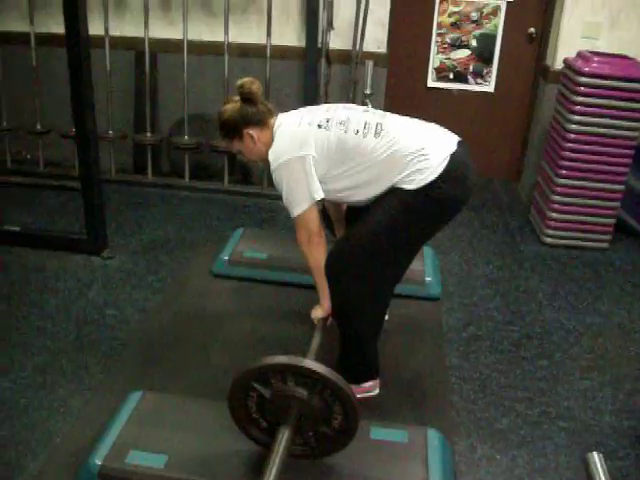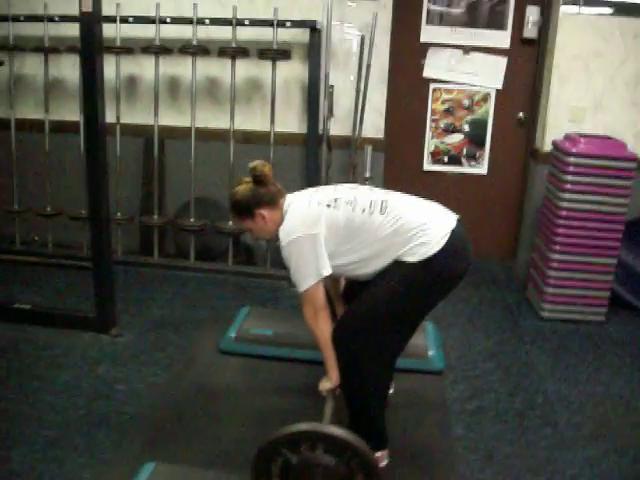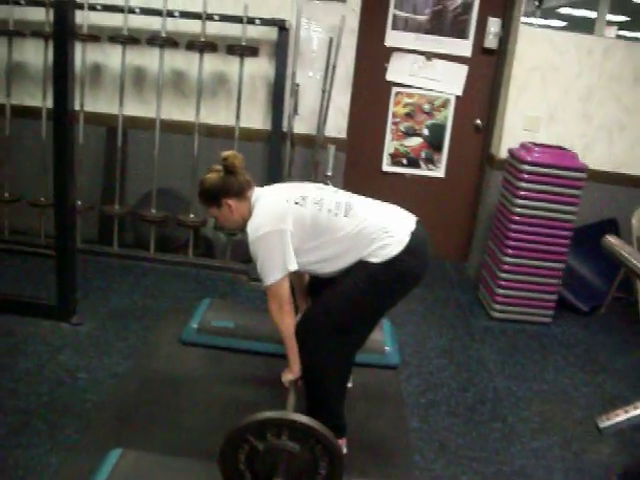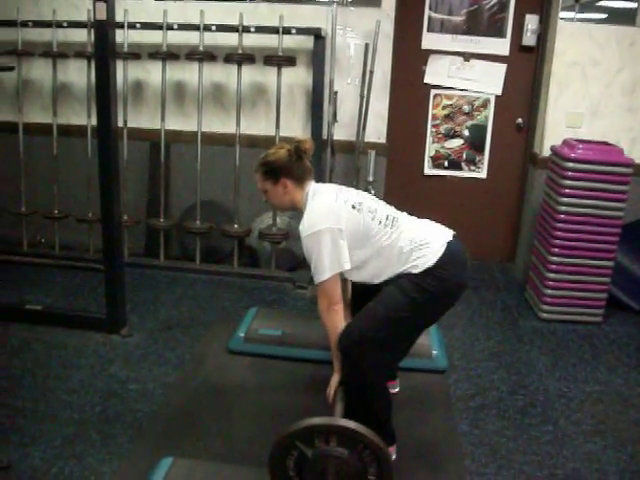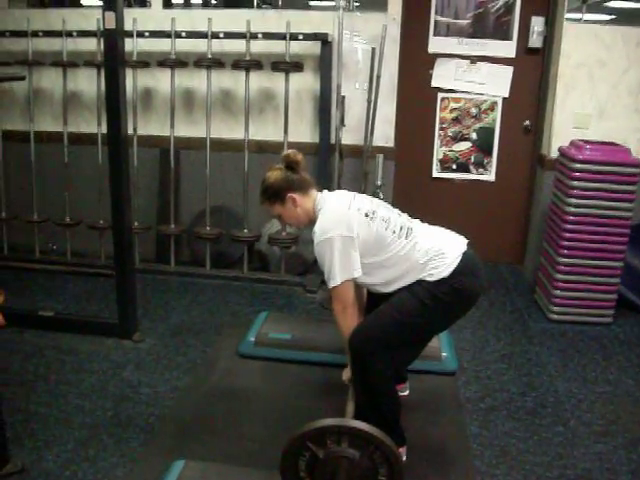
dt=1s
person 1, frame 1
left shoulder: (286, 153)
right shoulder: (299, 124)
left elbow: (310, 236)
right elbow: (334, 181)
left wrist: (325, 301)
right wrist: (343, 237)
left hip: (435, 181)
right hip: (444, 153)
left knee: (347, 265)
right knee: (359, 231)
left ankle: (360, 376)
right ankle: (368, 306)
person 1, frame 2
left shoulder: (296, 232)
right shoulder: (304, 205)
left elbow: (315, 310)
right elbow: (332, 264)
left wrist: (333, 373)
right wrist: (342, 310)
left hip: (435, 254)
right hip: (442, 231)
left knee: (353, 337)
right knee: (358, 302)
left ankle: (370, 445)
right ankle: (375, 380)
person 1, frame 3
left shoulder: (263, 226)
right shoulder: (273, 199)
left elbow: (280, 304)
right elbow: (297, 262)
left wrist: (294, 365)
right wrist: (304, 308)
left hip: (396, 256)
right hip: (400, 231)
left knee: (316, 332)
right knee: (321, 294)
left ankle: (329, 434)
right ankle: (334, 371)
person 1, frame 4
left shoulder: (316, 222)
right shoulder: (326, 196)
left elbow: (330, 303)
right elbow: (341, 277)
left wrist: (339, 366)
right wrist: (346, 323)
left hip: (437, 270)
right hip: (437, 248)
left knee: (359, 345)
right knee: (362, 297)
left ankle: (377, 441)
right ankle: (383, 375)
person 1, frame 5
left shoulder: (329, 229)
right shoulder: (338, 202)
left elbow: (344, 307)
right elbow: (358, 284)
left wrist: (355, 362)
right wrist: (362, 324)
left hip: (451, 280)
right hip: (452, 257)
left knee: (367, 345)
right knee: (374, 307)
left ankle: (387, 442)
right ankle: (394, 377)
